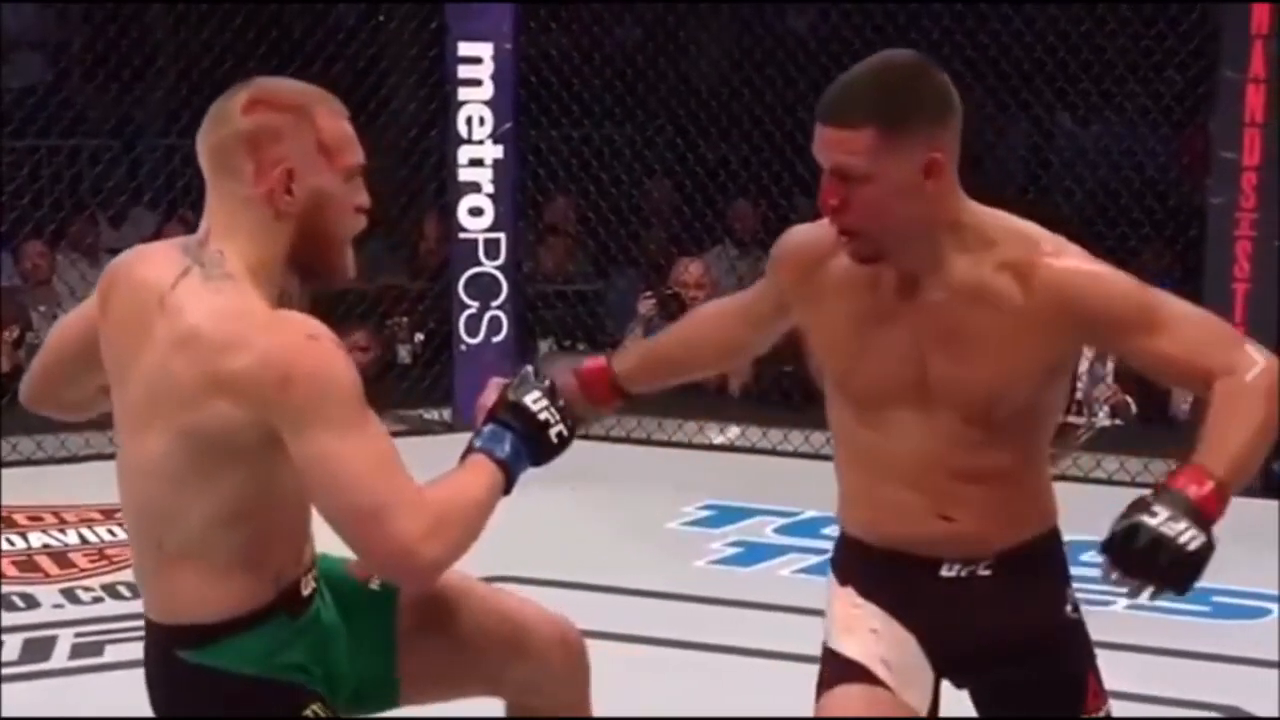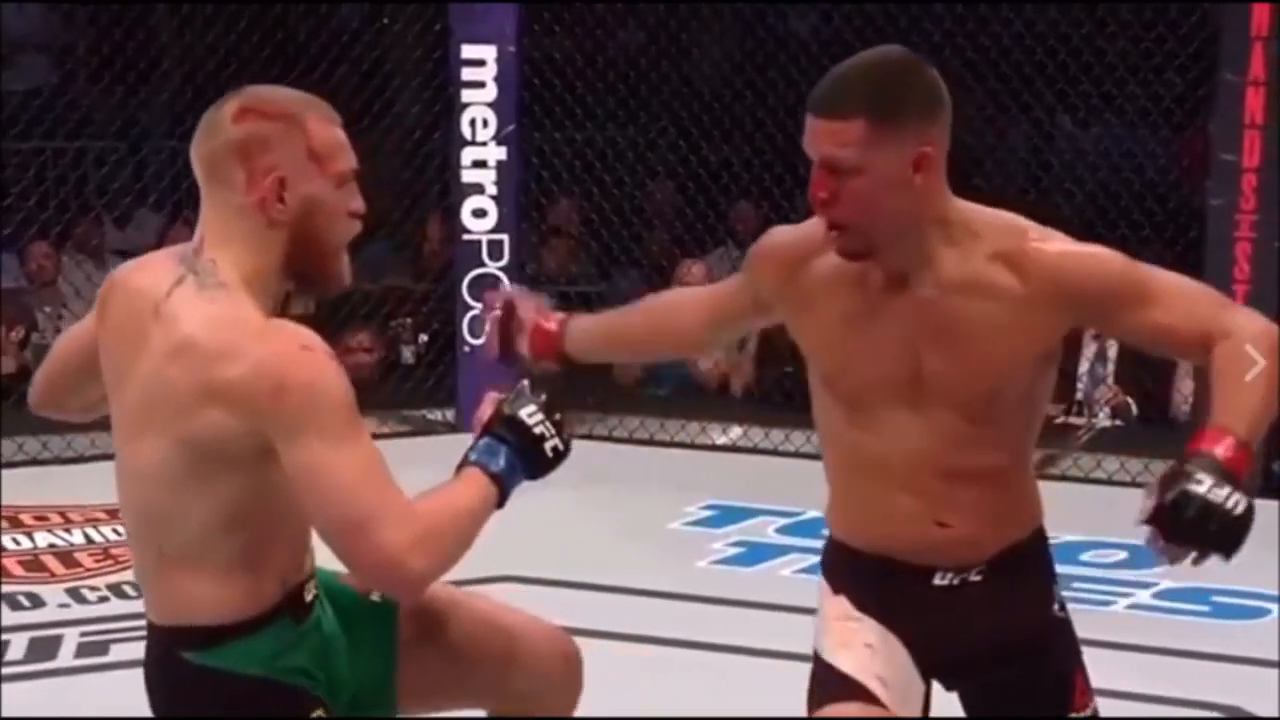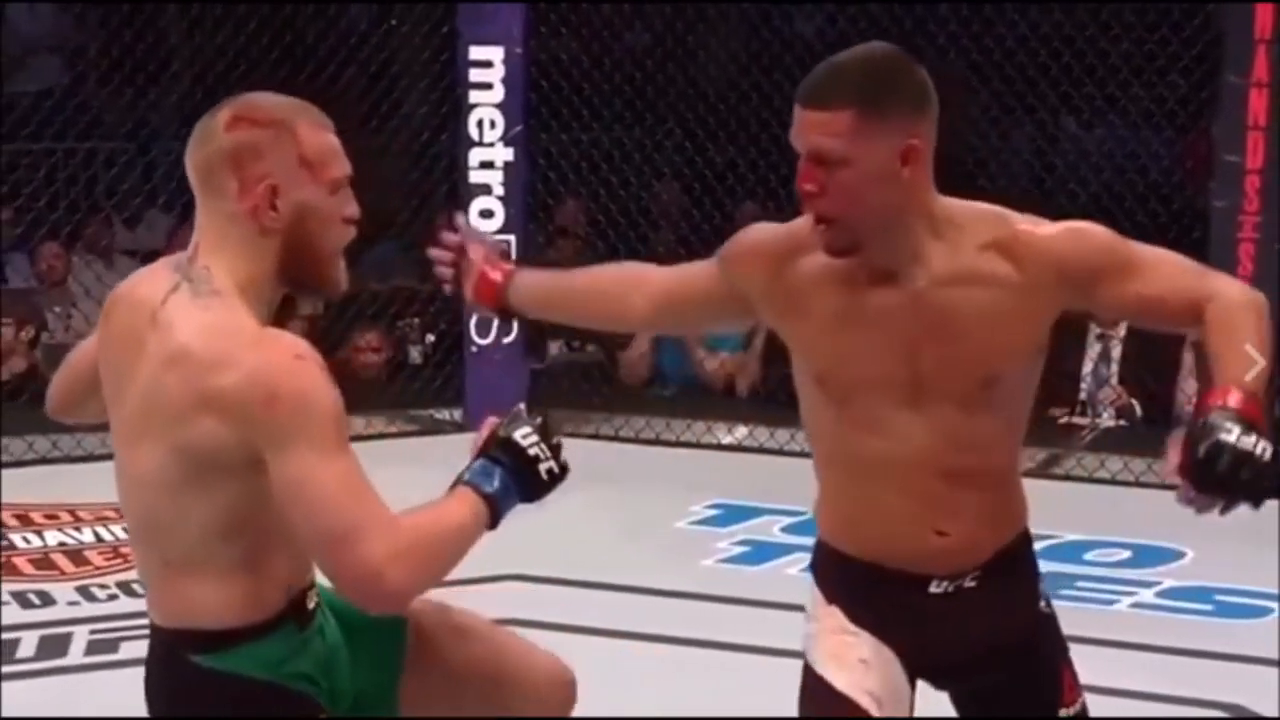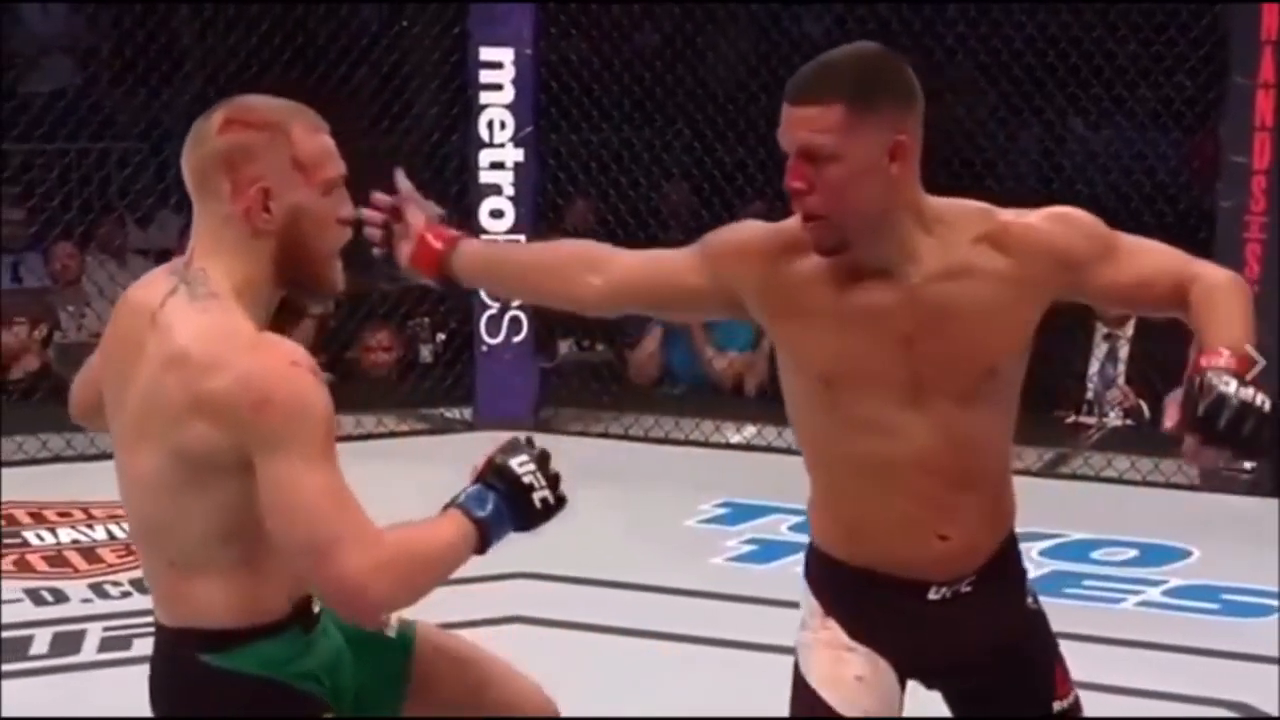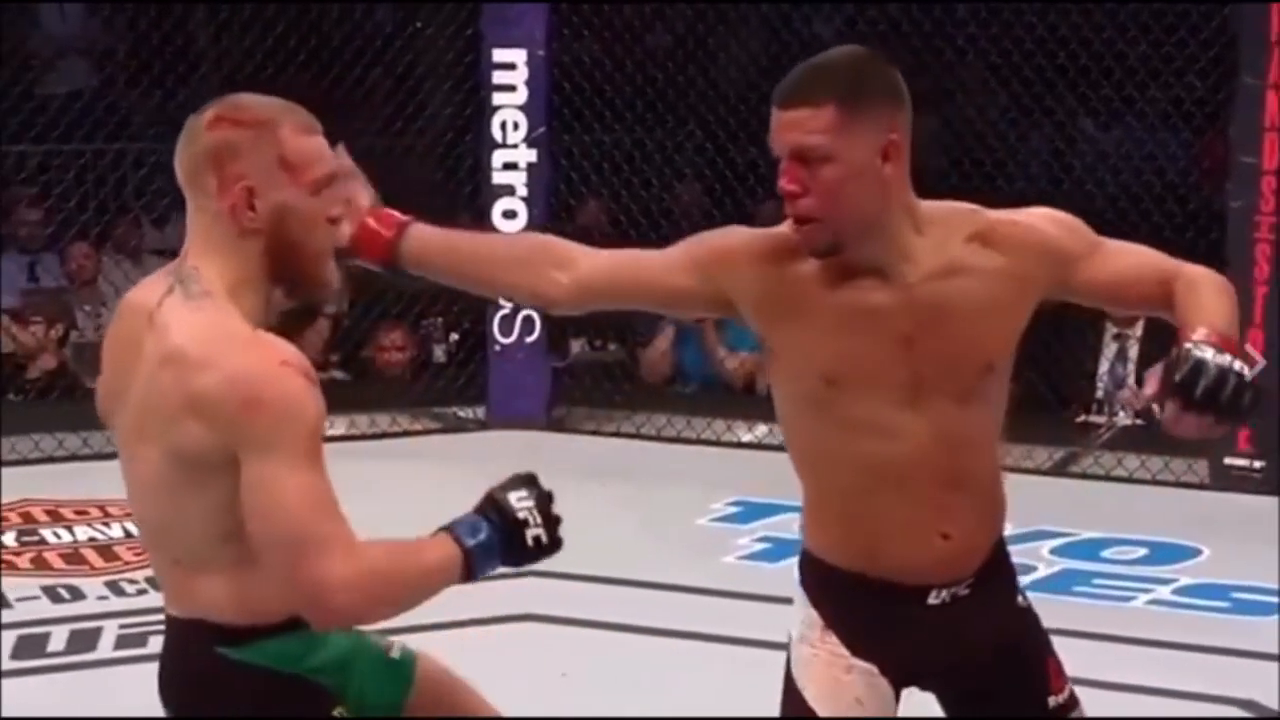
dt=0.2s
person 1, frame 1
left shoulder: (1049, 283)
right shoulder: (810, 262)
right elbow: (738, 324)
left wrist: (1192, 500)
right wrist: (606, 377)
left hip: (1020, 585)
right hip: (879, 586)
person 1, frame 2
left shoulder: (1041, 272)
right shoulder: (794, 265)
right elbow: (697, 317)
right wrist: (553, 334)
left hip: (1008, 588)
right hip: (868, 591)
person 1, frame 3
left shoulder: (1034, 259)
right shoulder: (779, 265)
right elbow: (647, 296)
right wrist: (498, 283)
left hip: (998, 591)
right hip: (859, 597)
person 1, frame 4
left shoulder: (1025, 251)
right shoulder: (765, 266)
right elbow: (600, 278)
right wrist: (438, 249)
left hip: (988, 593)
right hip: (853, 603)
person 1, frame 5
left shoulder: (1015, 249)
right shoulder: (757, 271)
left elbow: (1192, 284)
right elbow: (565, 275)
left wrist: (1210, 347)
right wrist: (389, 236)
left hip: (982, 596)
right hip: (850, 608)
person 2, frame 1
left shoulder: (139, 275)
right shoulder: (281, 349)
left elbow: (43, 390)
right elbow: (413, 549)
right wrist: (502, 447)
left hip: (303, 606)
left knee: (549, 652)
person 2, frame 2
left shoulder: (141, 283)
right shoulder: (274, 357)
left elbow: (51, 393)
right elbow: (400, 559)
right wrist: (496, 458)
left hip: (297, 616)
left knee: (544, 663)
person 2, frame 3
left shoulder: (144, 295)
right shoulder: (267, 366)
left elbow: (66, 399)
right elbow: (382, 573)
right wrist: (492, 480)
left hip: (298, 628)
person 2, frame 4
left shoulder: (148, 300)
right shoulder: (261, 370)
left elbow: (87, 404)
right elbow: (362, 583)
right wrist: (486, 508)
left hip: (292, 640)
person 2, frame 5
left shoulder: (148, 304)
right shoulder: (256, 370)
left elbow: (113, 405)
right elbow: (334, 590)
right wrist: (479, 539)
left hip: (286, 649)
